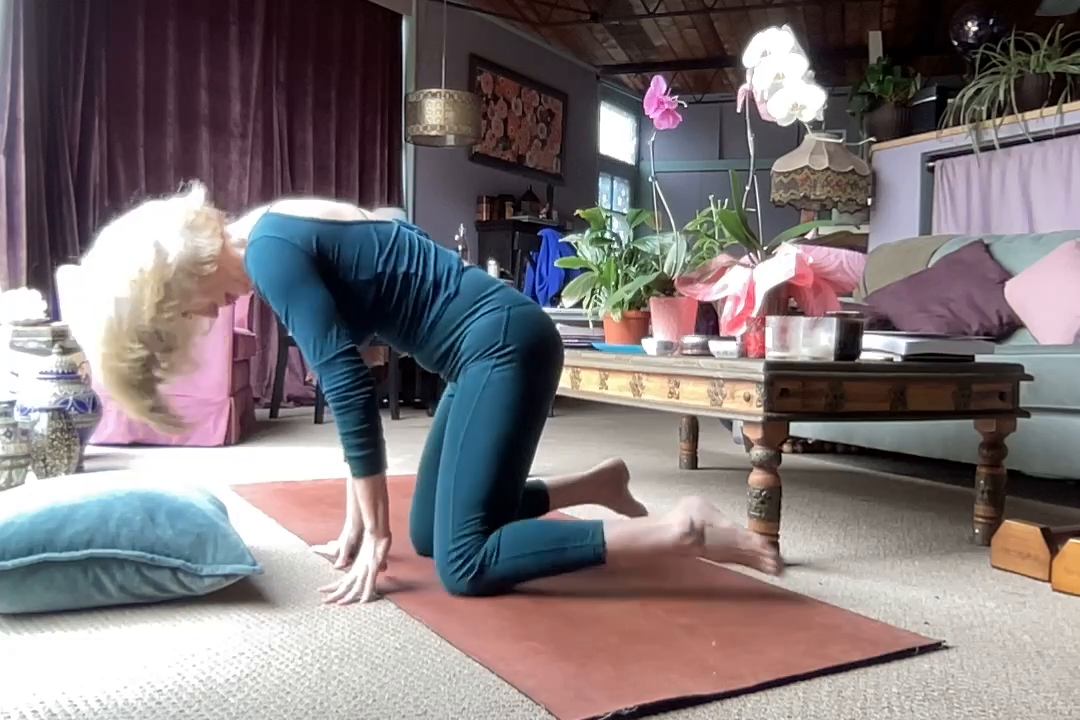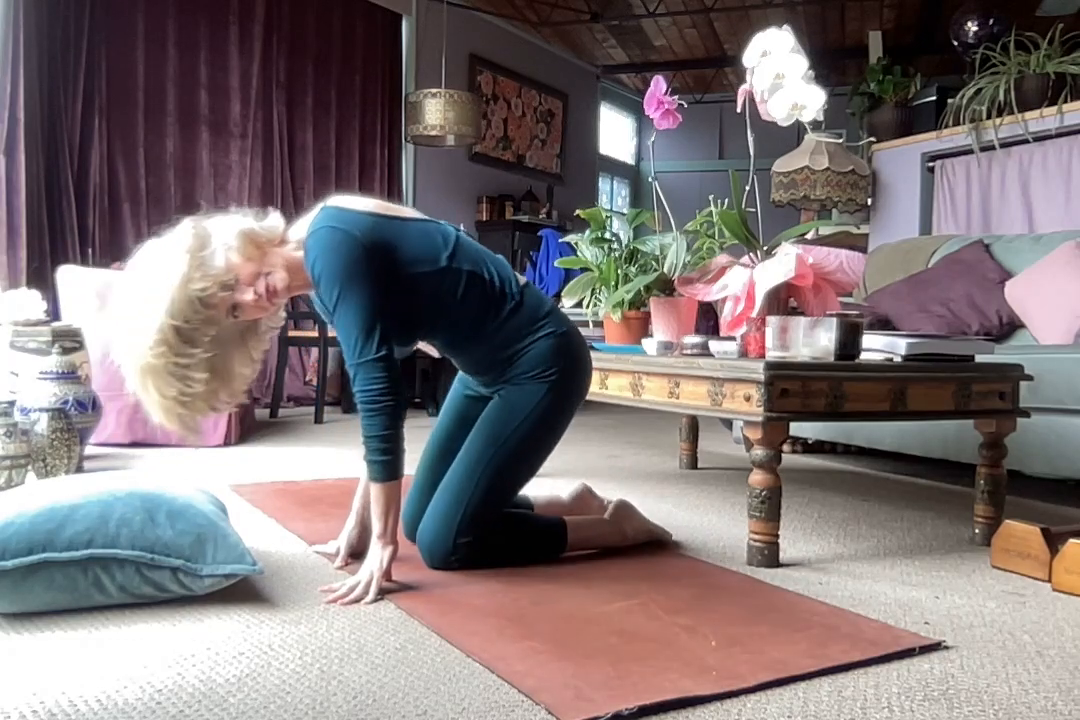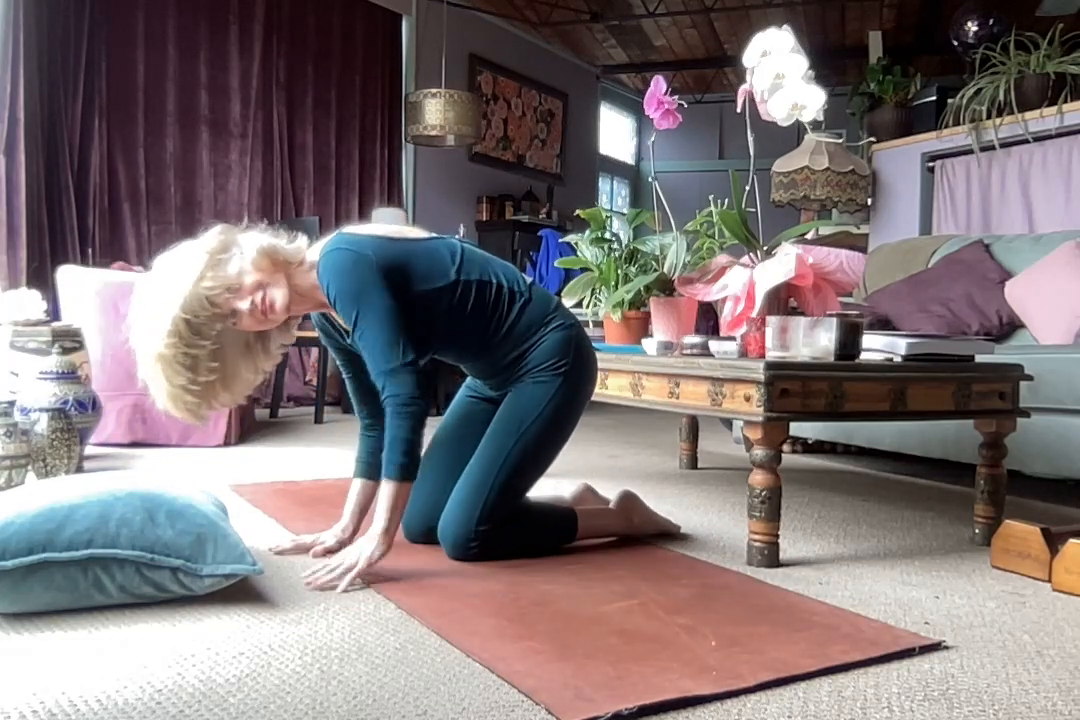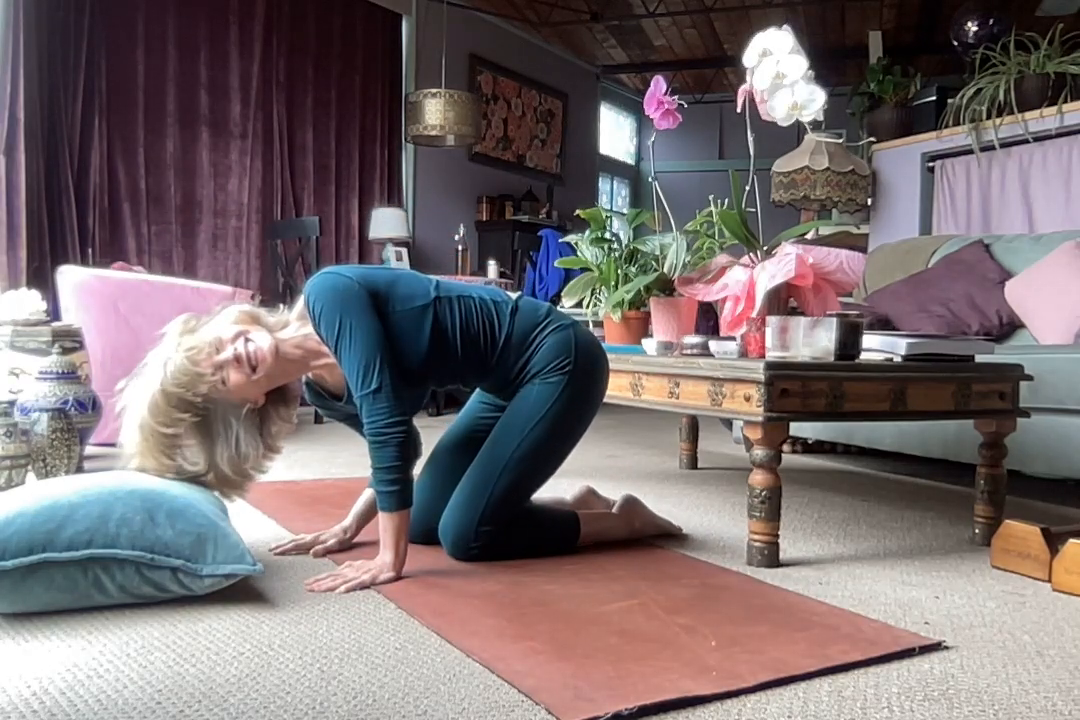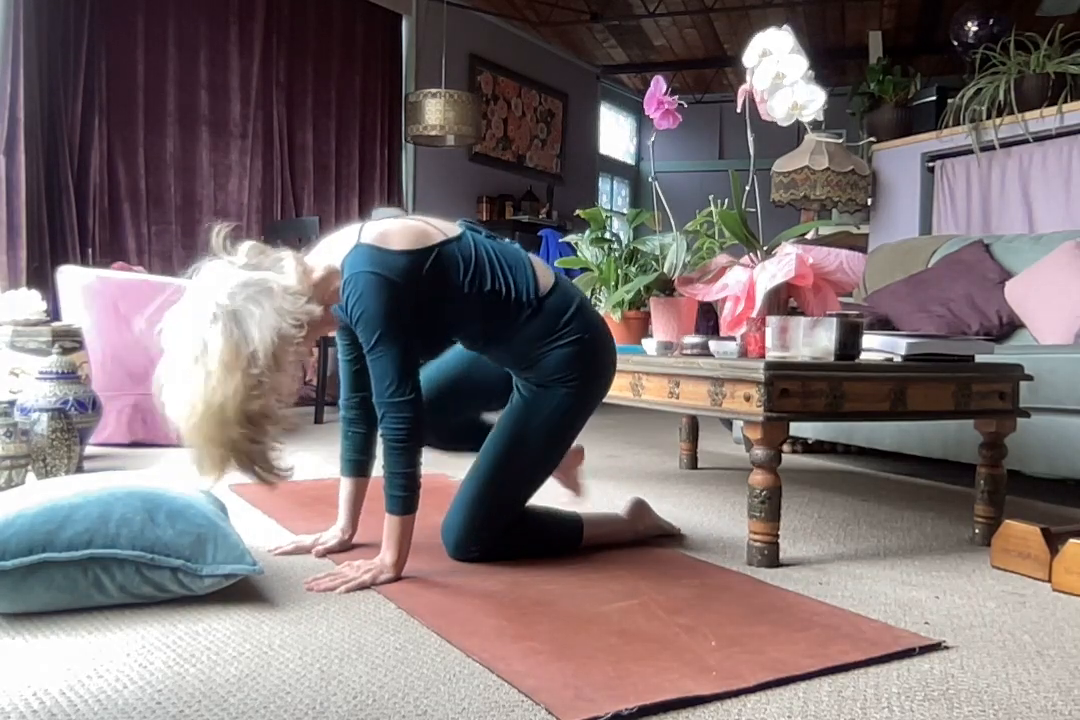
dt=1s
person 1, frame 1
left shoulder: (270, 253)
right shoulder: (287, 242)
left elbow: (347, 387)
right elbow: (351, 389)
left wrist: (373, 537)
right wrist: (357, 522)
left hip: (503, 344)
right hip: (489, 349)
left knee: (468, 566)
right knee: (433, 532)
left ankle: (684, 528)
right ankle: (597, 482)
person 1, frame 2
left shoulder: (331, 241)
right shoulder: (321, 291)
left elbow: (378, 391)
right elbow: (381, 394)
left wrist: (381, 543)
right wrist: (362, 520)
left hip: (540, 362)
right hip: (488, 370)
left knee: (444, 544)
right knee: (419, 518)
left ankle: (616, 527)
right ankle: (571, 505)
person 1, frame 3
left shoulder: (342, 265)
right shoulder: (329, 319)
left elbow: (405, 397)
right elbow: (378, 418)
left wrist: (376, 538)
right wrist: (346, 527)
left hip: (548, 358)
right hip: (496, 374)
left knee: (465, 536)
right knee: (420, 523)
left ankle: (622, 516)
right ankle: (579, 502)
person 1, frame 4
left shoulder: (329, 295)
right shoulder: (320, 391)
left elbow: (389, 426)
right elbow: (396, 443)
left wrist: (389, 560)
right wrist: (348, 527)
left hip: (557, 360)
right hip: (508, 381)
left knee: (466, 535)
right knee: (426, 521)
left ankle: (623, 519)
right ankle: (577, 505)
person 1, frame 5
left shoulder: (368, 279)
right shoulder: (343, 281)
left elbow: (399, 422)
right elbow: (360, 408)
left wrist: (390, 561)
right wrist: (342, 528)
left hip: (565, 349)
right hip: (513, 338)
left knee: (468, 537)
right knee: (419, 400)
left ankle: (630, 523)
right ankle: (547, 454)
